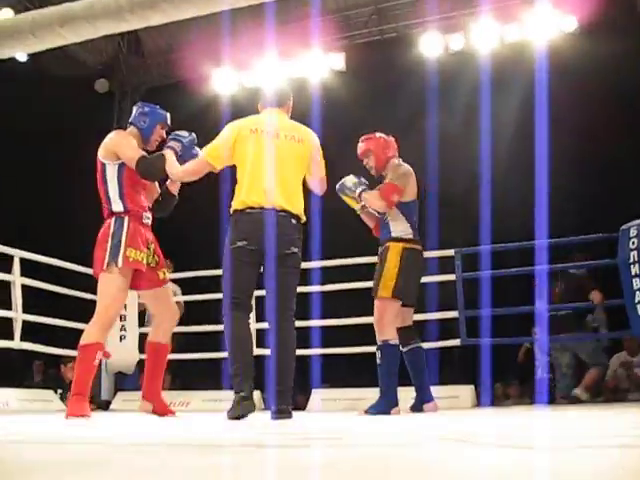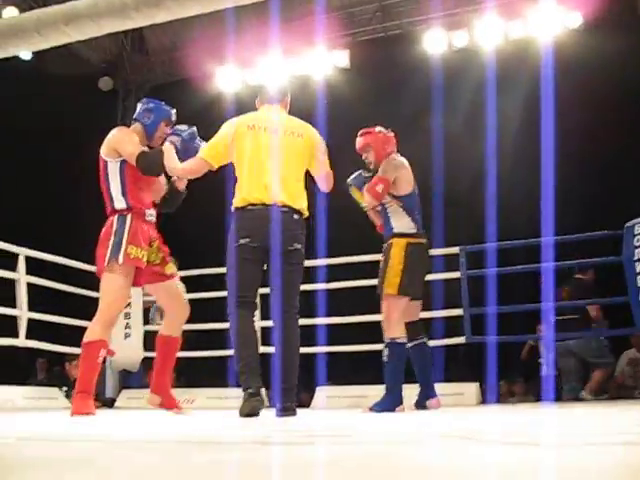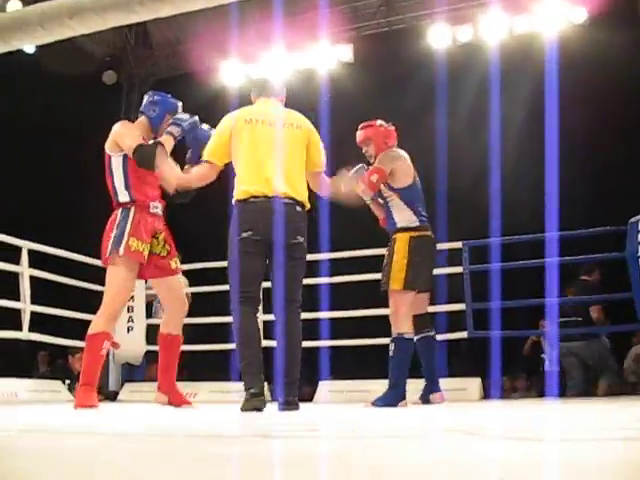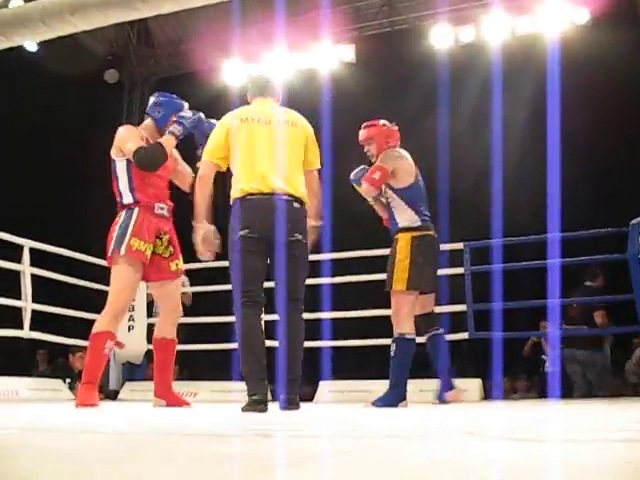
dt=0.1s
person 1, frame 1
left shoulder: (240, 128)
right shoulder: (307, 136)
left elbow: (199, 167)
right elbow: (320, 188)
left wrist: (174, 172)
left hip: (247, 222)
right hip: (287, 226)
left knee: (236, 307)
right knee: (282, 316)
left ankle: (243, 391)
right ankle: (282, 403)
person 1, frame 2
left shoulder: (239, 125)
right shoulder: (307, 132)
left elbow: (198, 166)
right elbow: (326, 184)
left wrist: (175, 168)
right wrist: (312, 167)
left hip: (249, 219)
right hip: (290, 222)
left knee: (241, 306)
right knee: (286, 313)
left ankle: (251, 389)
right ankle: (287, 400)
person 1, frame 3
left shoulder: (234, 120)
right shoulder: (302, 123)
left elbow: (206, 173)
right elbow: (319, 182)
left wrist: (178, 181)
right wrist: (341, 188)
left hip: (250, 212)
right hip: (291, 213)
left knee: (245, 302)
right knee: (289, 306)
left ankle: (255, 389)
right ankle: (289, 394)
person 1, frame 4
left shoulder: (232, 120)
right shoulder: (299, 123)
left elbow: (205, 174)
right elbow: (312, 180)
left wrist: (202, 223)
right wrist: (313, 220)
left hip: (249, 209)
right hip: (291, 211)
left knee: (248, 302)
right knee: (291, 304)
left ankle: (257, 392)
right ankle: (291, 393)
person 2, frame 1
left shoulder: (144, 158)
right shoulder: (117, 139)
left elbow: (160, 206)
right elbow: (151, 169)
right wrist: (173, 147)
left hip: (143, 237)
right hip: (122, 232)
left knee: (168, 316)
right knee: (106, 316)
left ankle: (151, 396)
right ankle: (78, 400)
person 2, frame 2
left shoulder: (146, 154)
right shoulder: (120, 135)
left elbow: (168, 202)
right elbow: (152, 165)
right wrist: (173, 143)
left hip: (147, 234)
right hip: (125, 229)
left knee: (178, 309)
right knee: (109, 313)
left ankle: (160, 390)
right ankle: (82, 397)
person 2, frame 3
left shoulder: (159, 148)
right shoulder: (123, 130)
left elbow: (180, 189)
right elbow: (145, 158)
right wrist: (175, 131)
left hip: (156, 229)
right hip: (131, 223)
left knee: (177, 307)
right knee: (113, 305)
left ankle: (167, 388)
right ankle: (86, 390)
person 2, frame 4
left shoulder: (168, 152)
right shoulder: (128, 134)
left elbow: (195, 187)
right elbow: (146, 161)
right wrist: (178, 129)
left hip: (162, 230)
right hip: (135, 223)
left knee: (171, 313)
right knee: (118, 305)
left ankle: (163, 392)
right ankle: (87, 388)
person 3, frame 1
left shoulder: (400, 169)
right shoulder: (389, 178)
left elbow: (386, 203)
right elbow: (379, 227)
left wrist: (358, 192)
right wrist: (359, 200)
left hip: (399, 251)
right hip: (400, 253)
left knee: (384, 321)
right knee: (404, 328)
left ankle: (388, 399)
right ankle: (424, 397)
person 3, frame 2
left shoulder: (394, 162)
right shoulder: (390, 175)
left elbow: (372, 195)
right elbow: (384, 224)
left wrist: (362, 190)
right wrist: (364, 198)
left hip: (403, 247)
right hip: (409, 248)
left knee: (392, 319)
right knee: (411, 324)
left ankle: (393, 396)
right ankle: (428, 393)
person 3, frame 3
left shoulder: (392, 156)
right shoulder: (395, 167)
left elbow: (364, 187)
right elbow: (388, 217)
left wrist: (358, 179)
right wrist: (373, 197)
left hip: (409, 241)
right hip: (419, 241)
left knee: (400, 315)
right knee: (418, 317)
left ankle: (396, 392)
right ankle: (432, 387)
person 3, frame 4
left shoulder: (394, 156)
right shoulder: (400, 168)
left elbow: (368, 187)
left wrist: (364, 182)
right wrist: (373, 197)
left hip: (411, 241)
right hip: (423, 240)
left knee: (401, 315)
right knee: (425, 316)
left ankle: (396, 392)
right ankle: (447, 385)
person 4, frame 1
left shoulder: (555, 281)
right shoulder: (582, 279)
right elbow: (598, 298)
right wrist: (600, 312)
left hip: (553, 335)
right hip: (574, 331)
right knee: (600, 363)
right ankle: (582, 389)
person 4, frame 2
left shoulder: (562, 288)
right shoulder: (587, 285)
right elbow: (594, 313)
right wrist: (602, 323)
left hip: (559, 340)
right hip: (580, 336)
right knee: (607, 362)
right ankle: (588, 392)
person 4, frame 3
left shoulder: (567, 289)
right shoulder: (593, 288)
right elbow: (596, 315)
left hip: (563, 342)
right hip: (585, 339)
right knee: (610, 370)
person 4, frame 4
left shoulder: (572, 294)
right shoulder: (597, 293)
right elbow: (600, 320)
right wrist: (609, 327)
left hip: (567, 348)
right hip: (589, 348)
